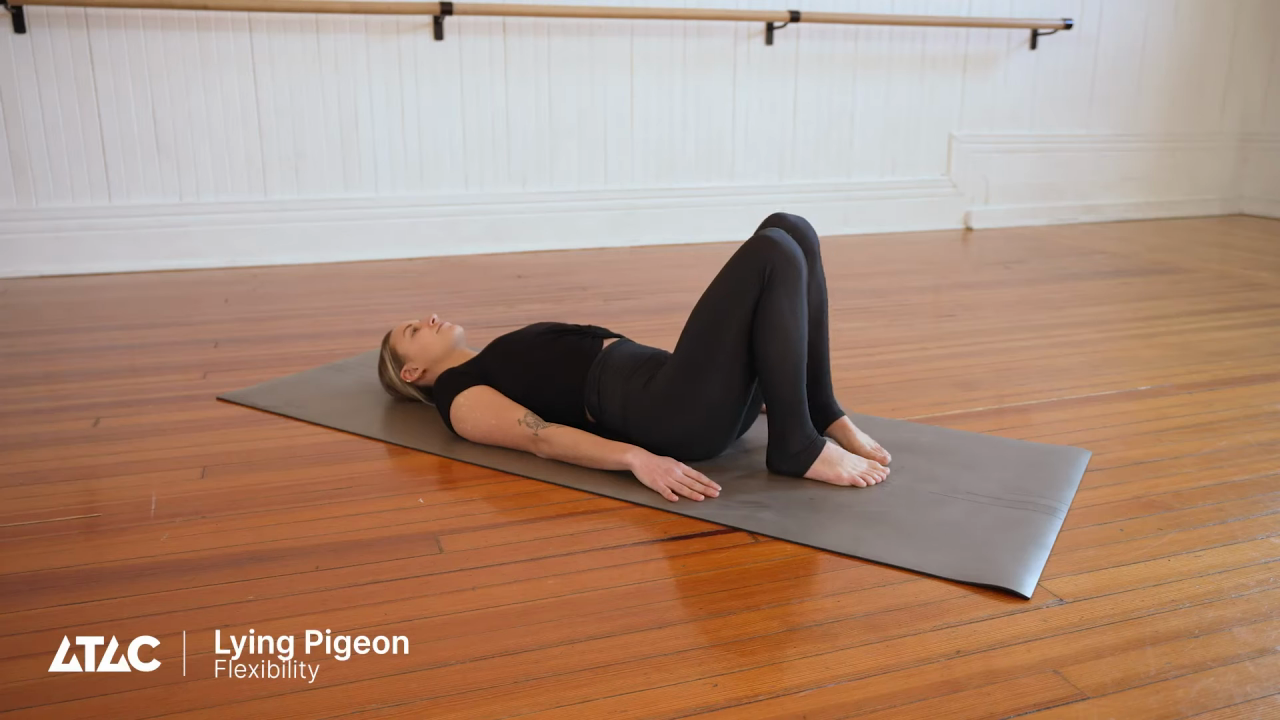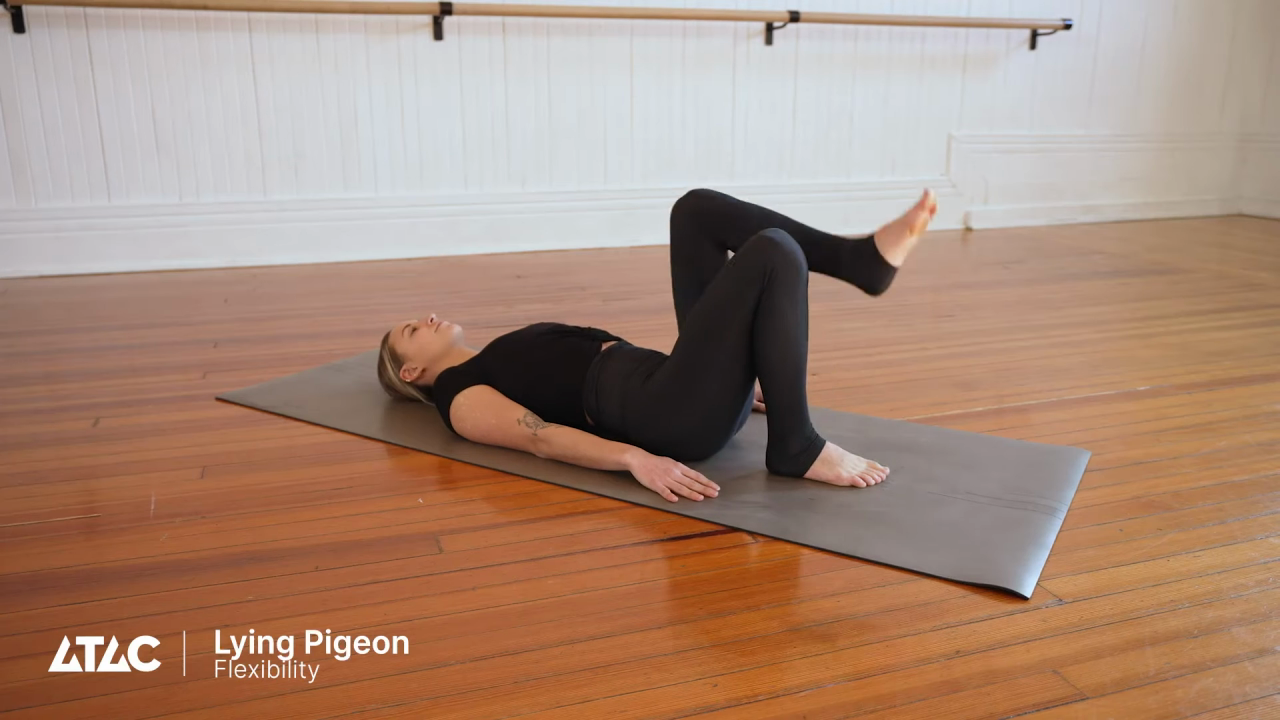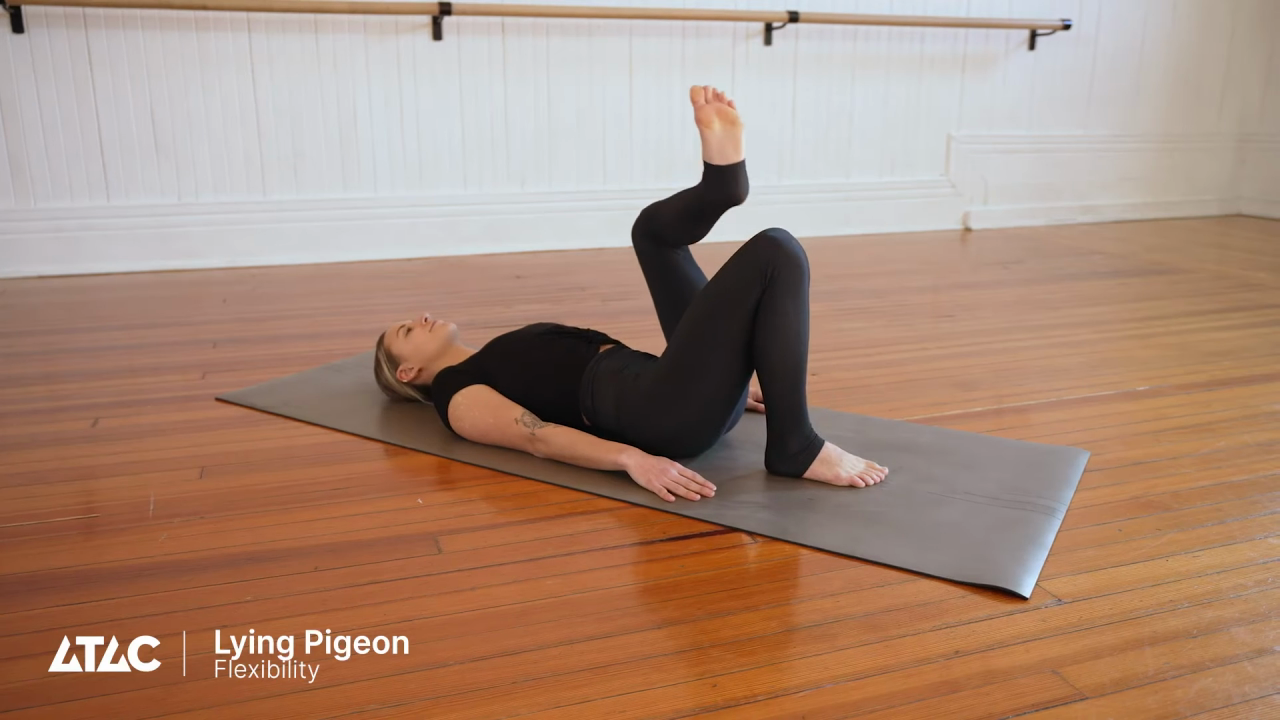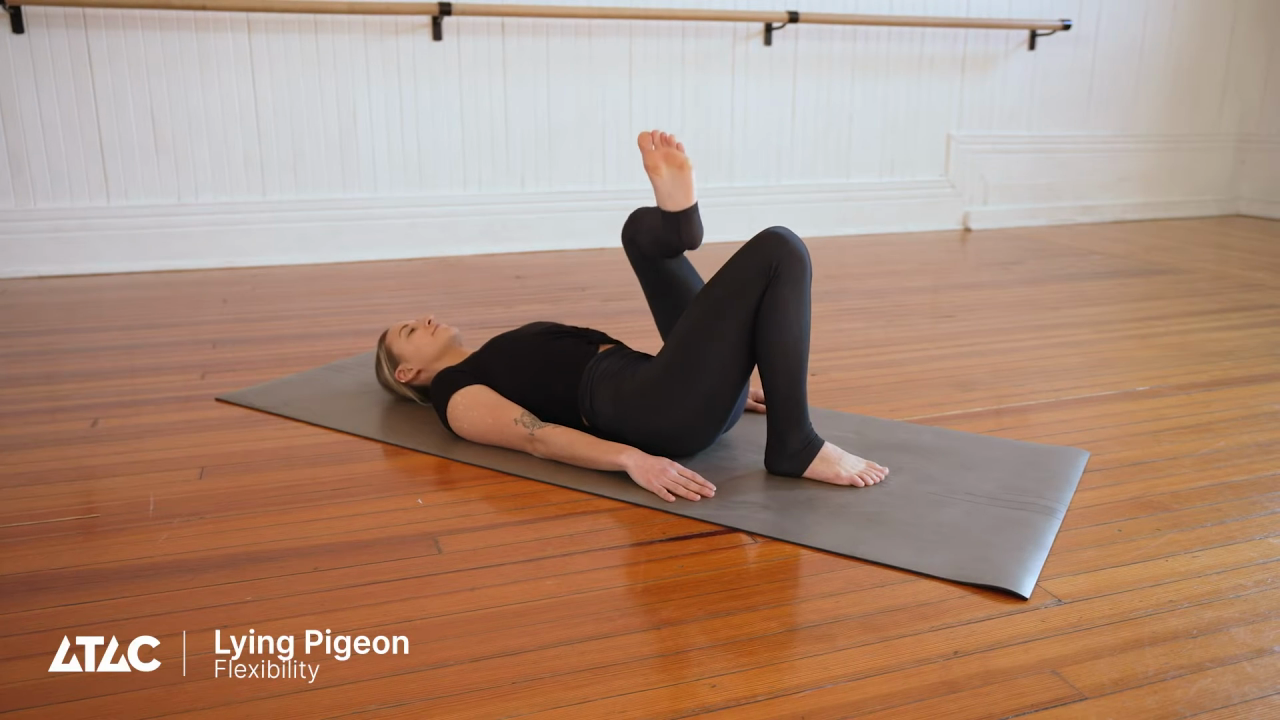
dt=0.5s
person 1, frame 1
left shoulder: (505, 363)
right shoulder: (463, 398)
right elbow: (541, 438)
left wrist: (749, 378)
right wrist: (636, 457)
left hip: (694, 394)
right hip: (675, 417)
left knee: (790, 230)
right knee: (774, 253)
left ankle: (822, 413)
right ankle: (798, 446)
person 1, frame 2
left shoulder: (506, 367)
right shoulder: (465, 398)
right elbow: (541, 437)
left wrist: (740, 382)
right wrist: (639, 458)
left hip: (680, 390)
right hip: (676, 419)
left knee: (697, 209)
right knee: (773, 252)
left ankle: (867, 260)
right ankle: (797, 448)
person 1, frame 3
left shoulder: (501, 362)
right shoulder: (461, 399)
right elbow: (537, 437)
left wrist: (733, 374)
right wrist: (631, 458)
left hip: (687, 394)
right hip: (665, 415)
left knee: (656, 226)
right knee: (775, 253)
left ankle: (722, 176)
right ankle: (795, 448)
person 1, frame 4
left shoulder: (508, 362)
right shoulder: (460, 399)
right elbow: (537, 438)
left wrist: (730, 376)
right wrist: (631, 458)
left hip: (693, 399)
right hip: (666, 415)
right knee: (778, 253)
left ankle: (675, 215)
right ankle: (795, 448)
